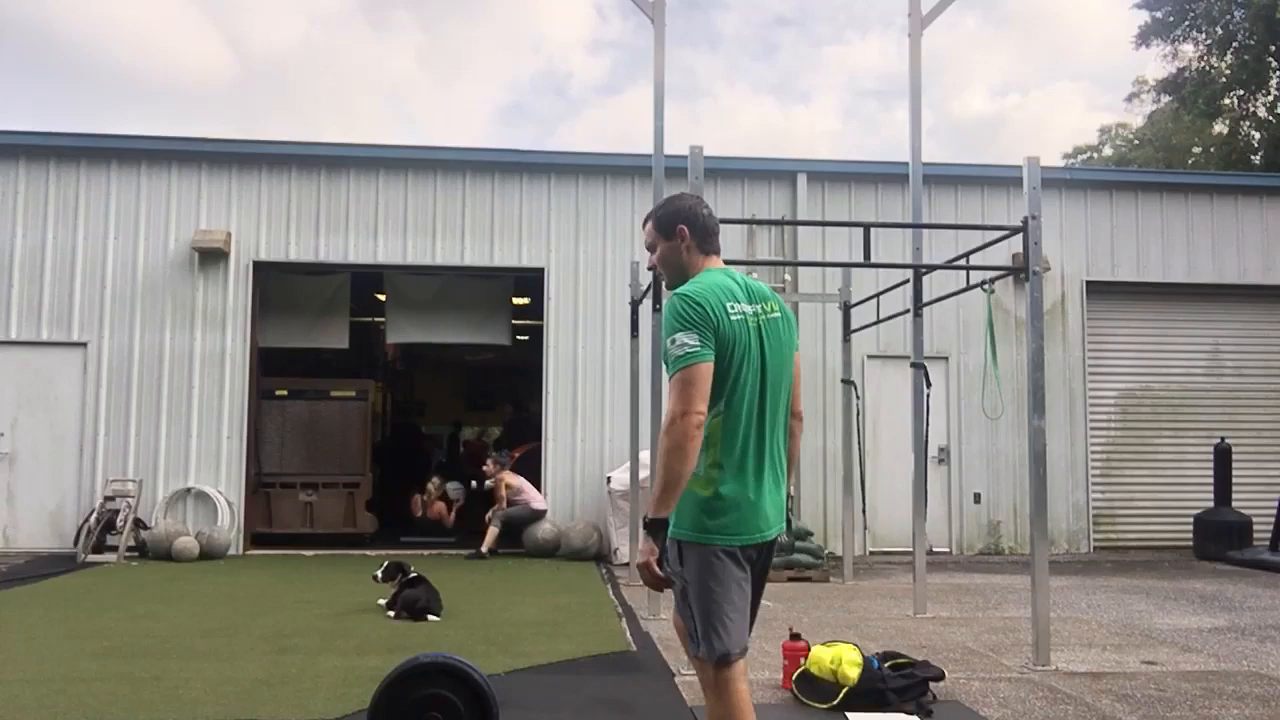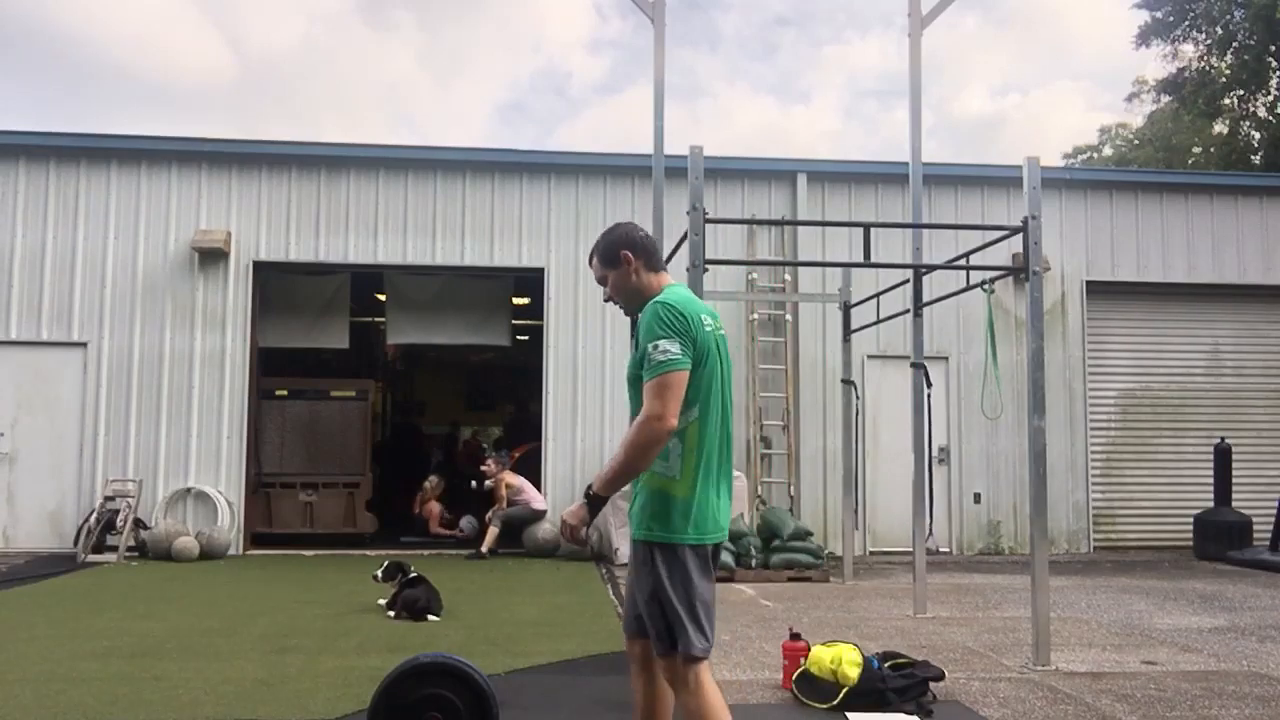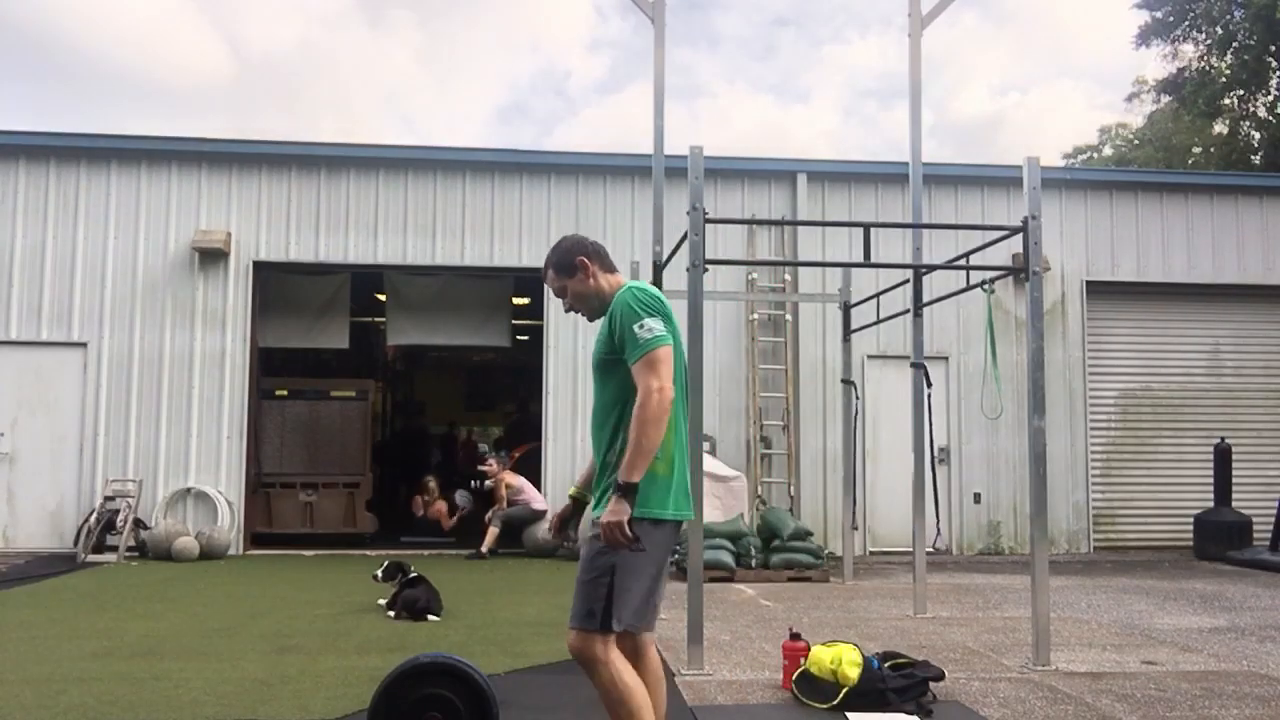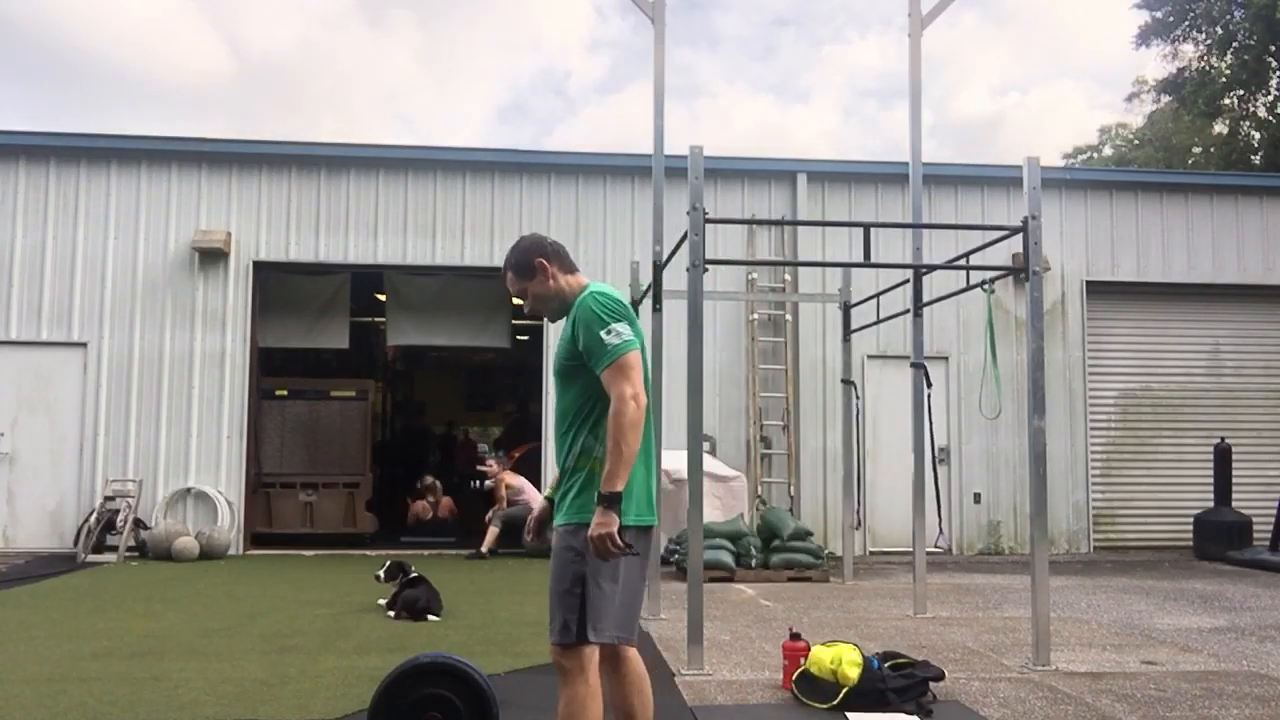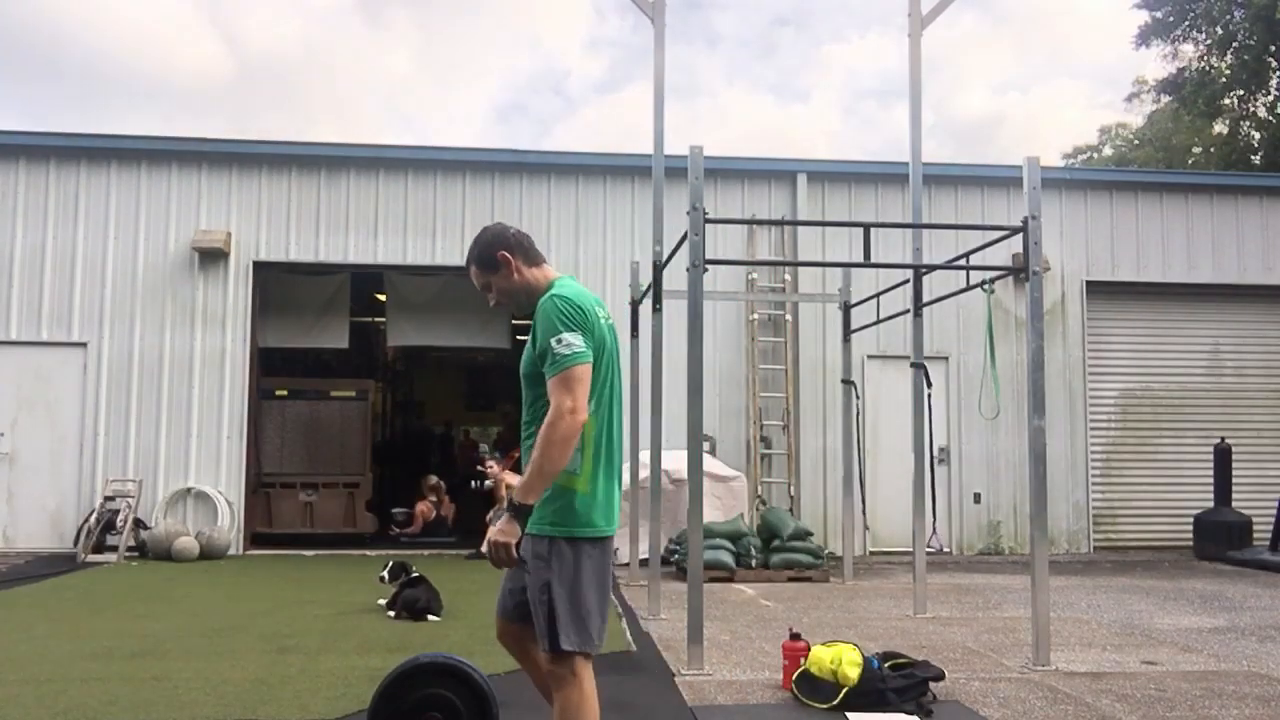
dt=0.3s
person 1, frame 1
left shoulder: (690, 302)
right shoulder: (769, 300)
left elbow: (686, 420)
right elbow: (793, 410)
left wrist: (654, 527)
right wrist: (778, 490)
left hip: (712, 515)
right hip: (760, 511)
left knee: (720, 662)
right knee: (705, 643)
person 1, frame 2
left shoulder: (663, 313)
right shoulder: (698, 312)
left elbow: (659, 420)
left wrist: (591, 500)
left hip: (671, 517)
right hip: (697, 509)
left knee: (686, 667)
right knee: (643, 645)
person 1, frame 3
left shoulder: (633, 302)
right shoulder: (622, 314)
left elbow: (656, 395)
left wrist: (622, 494)
right wrist: (578, 499)
left hip: (639, 505)
right hip: (642, 503)
left knee: (591, 641)
right knee: (631, 637)
person 1, frame 4
left shoulder: (595, 305)
right shoulder: (586, 315)
left elbow: (630, 401)
left wrist: (608, 503)
right wrist: (551, 499)
left hip: (596, 510)
right hip: (595, 505)
left knee: (574, 655)
right knee: (615, 646)
person 1, frame 5
left shoulder: (559, 307)
right shoulder: (576, 301)
left elbow: (568, 415)
left wrist: (514, 512)
left hip: (566, 513)
right hip: (555, 509)
left knee: (564, 659)
right knee: (515, 629)
